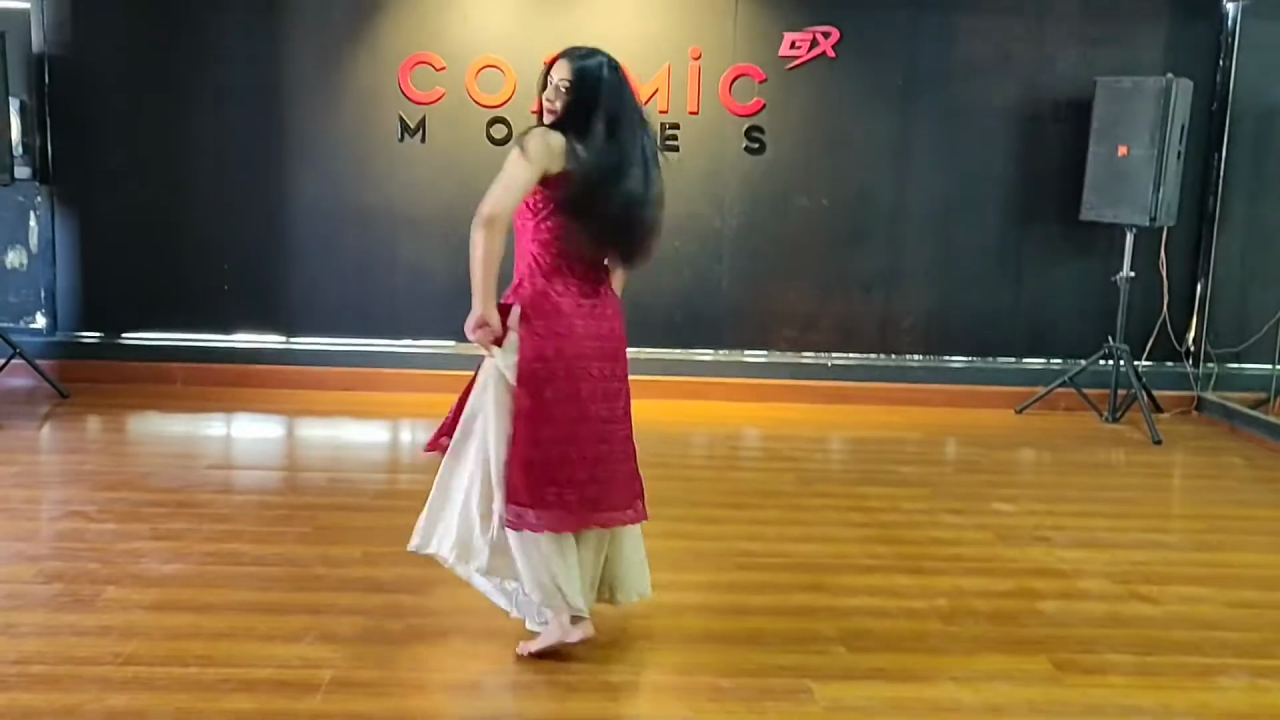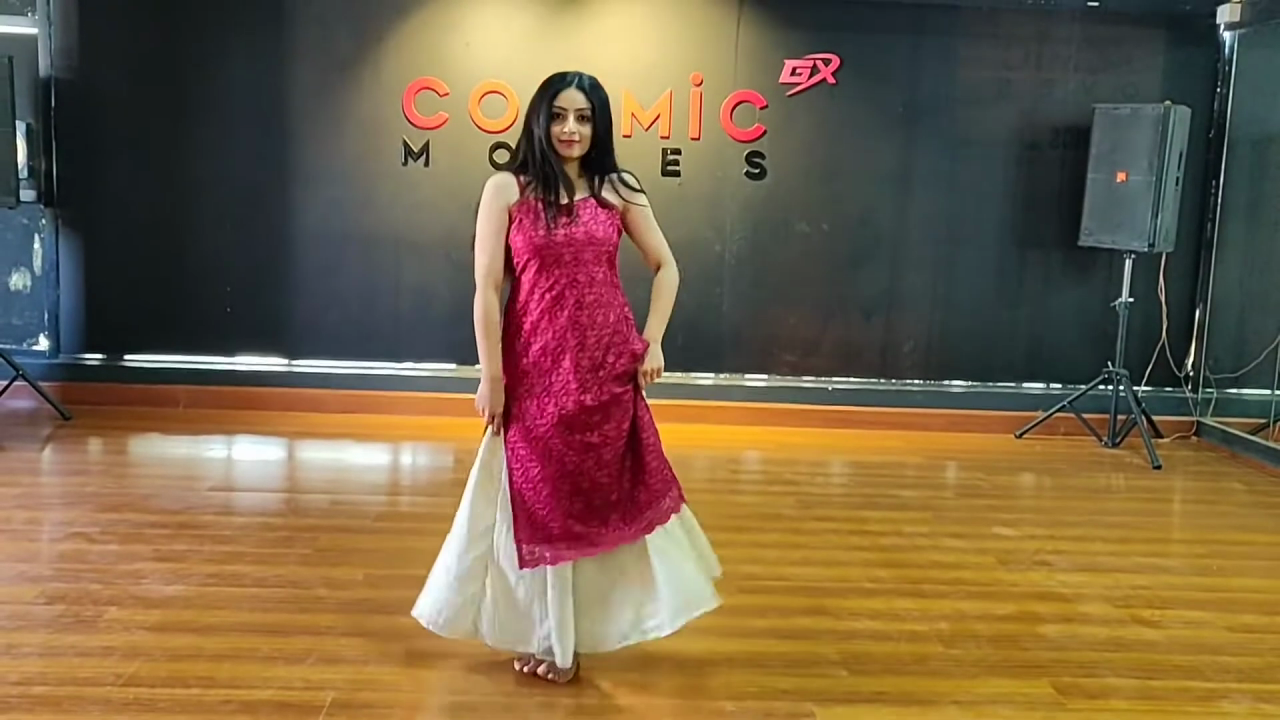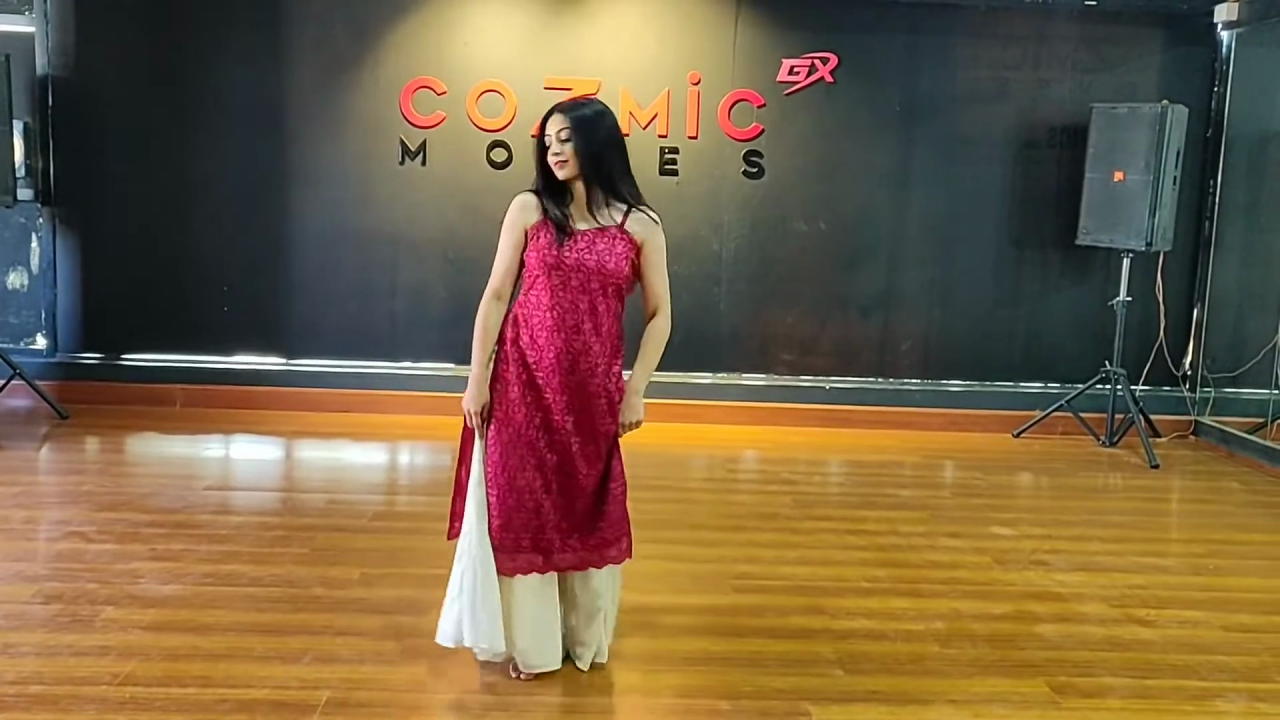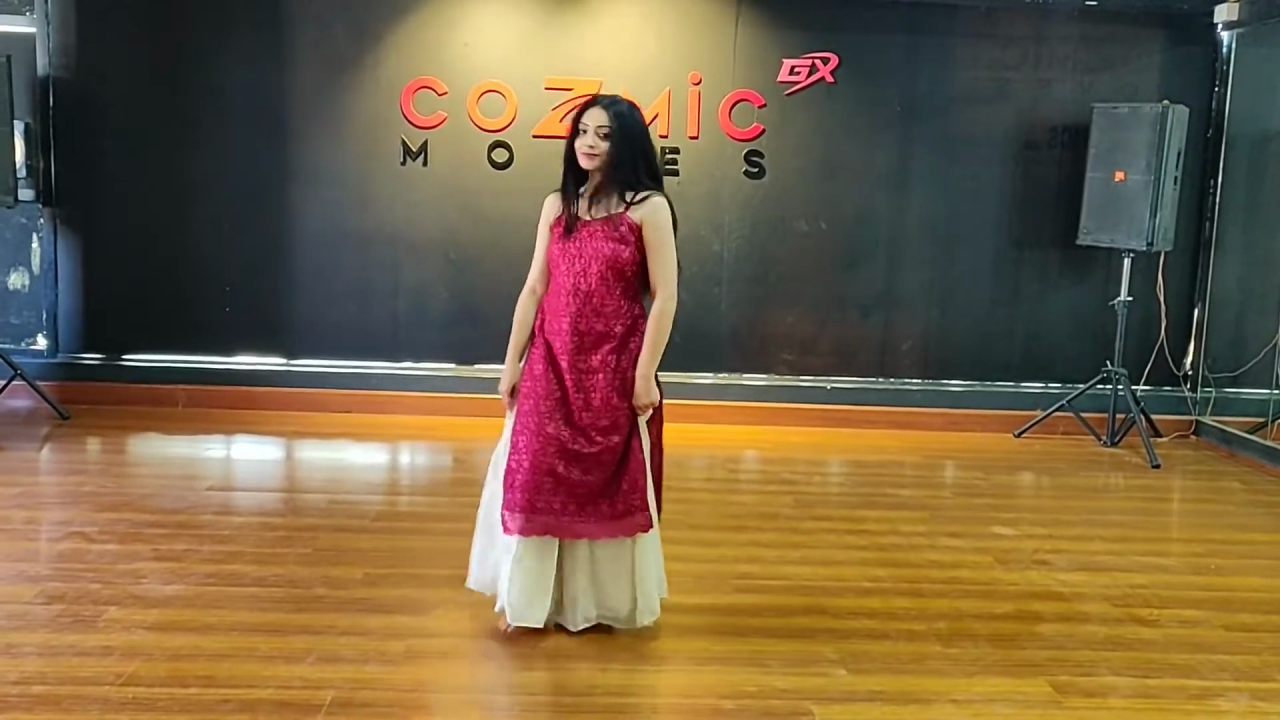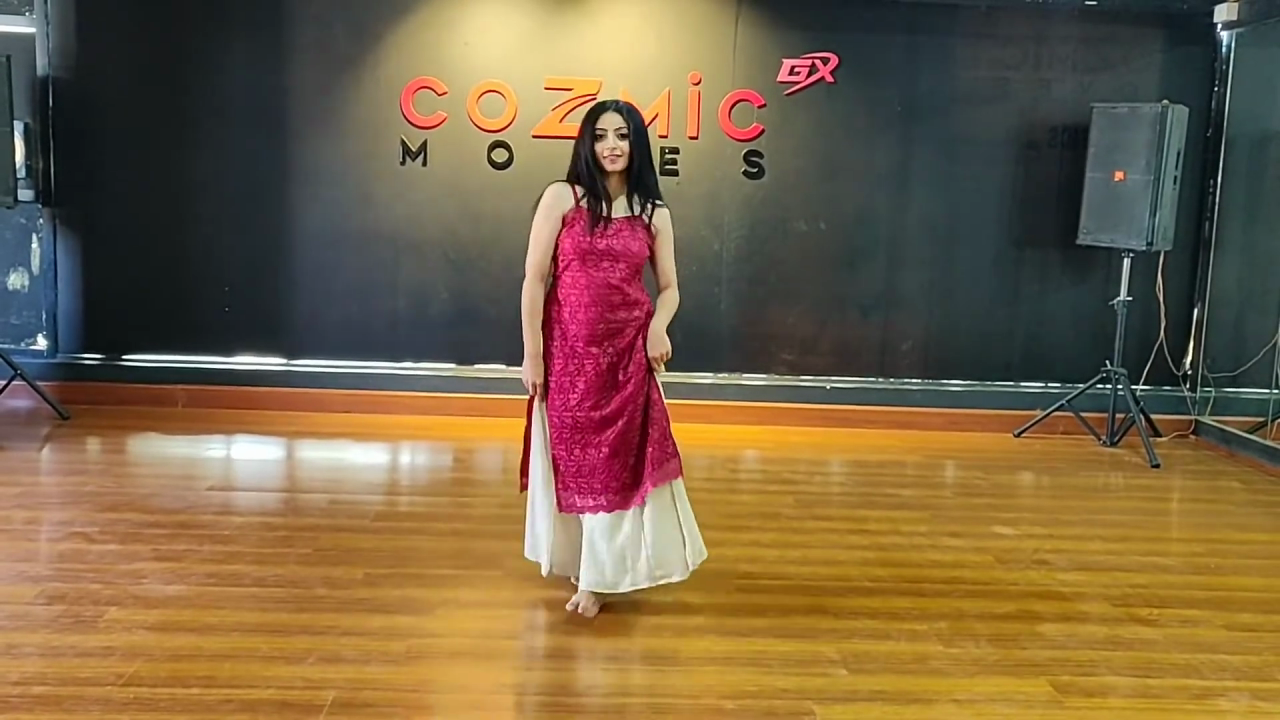
dt=0.7s
person 1, frame 1
left shoulder: (544, 146)
right shoulder: (625, 166)
left elbow: (490, 219)
left wrist: (483, 303)
left hip: (544, 325)
right hip: (600, 329)
left knee: (529, 467)
right knee: (586, 469)
left ankle: (563, 611)
right ankle: (572, 598)
person 1, frame 2
left shoulder: (618, 191)
right shoulder: (507, 190)
left elbow: (665, 267)
right elbow: (486, 289)
left wrist: (652, 342)
right wrist: (491, 377)
left hip: (609, 368)
right hip: (534, 371)
left knee: (605, 497)
right knee: (535, 502)
left ankle: (571, 635)
right ankle: (537, 634)
person 1, frame 3
left shoulder: (640, 224)
right shoulder: (529, 209)
left elbow: (659, 314)
right elbow: (496, 296)
left wrist: (635, 391)
right wrist: (477, 379)
left hip: (593, 392)
right hip: (522, 382)
left knee: (590, 516)
right knee: (521, 512)
left ankle: (582, 634)
right ankle: (531, 640)
person 1, frame 4
left shoulder: (648, 208)
right shoulder: (558, 204)
left elbow: (664, 296)
right elbow: (535, 288)
left wrist: (646, 373)
right wrist: (513, 361)
left hip: (614, 366)
right hip: (552, 363)
left knee: (610, 484)
right knee: (535, 478)
left ankle: (597, 599)
right ankle: (528, 595)
person 1, frame 5
left shoulder: (654, 213)
right shoulder: (560, 198)
left elbow: (669, 287)
right elbow: (534, 279)
left wrist: (658, 327)
right wrist: (531, 354)
left hip: (627, 352)
right hip: (568, 350)
left knee: (619, 460)
right knee: (571, 457)
left ankle: (599, 576)
right ankle: (578, 560)
